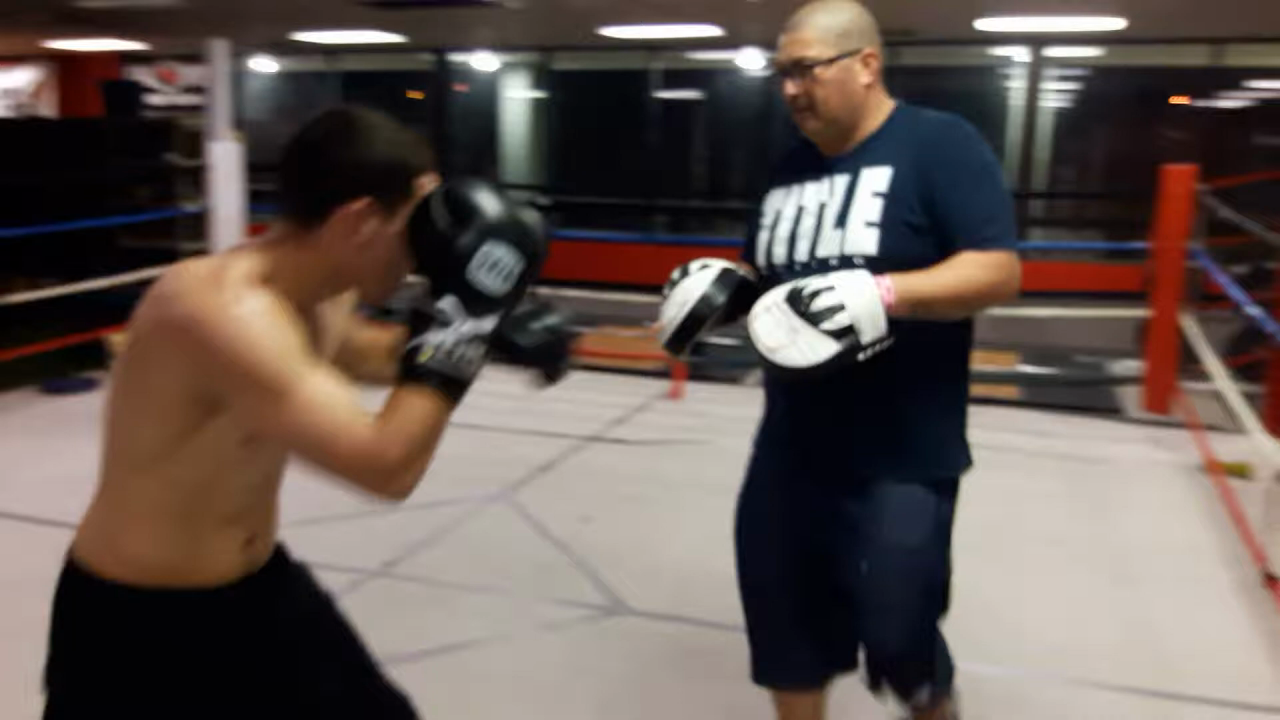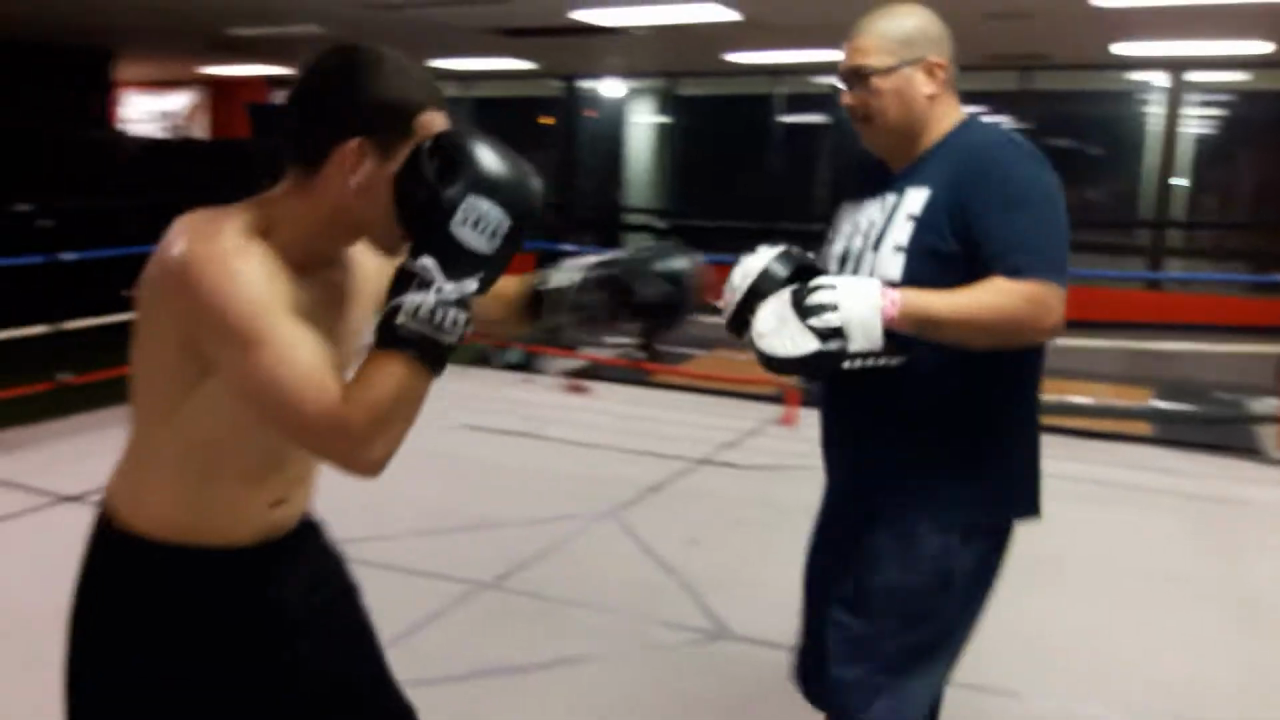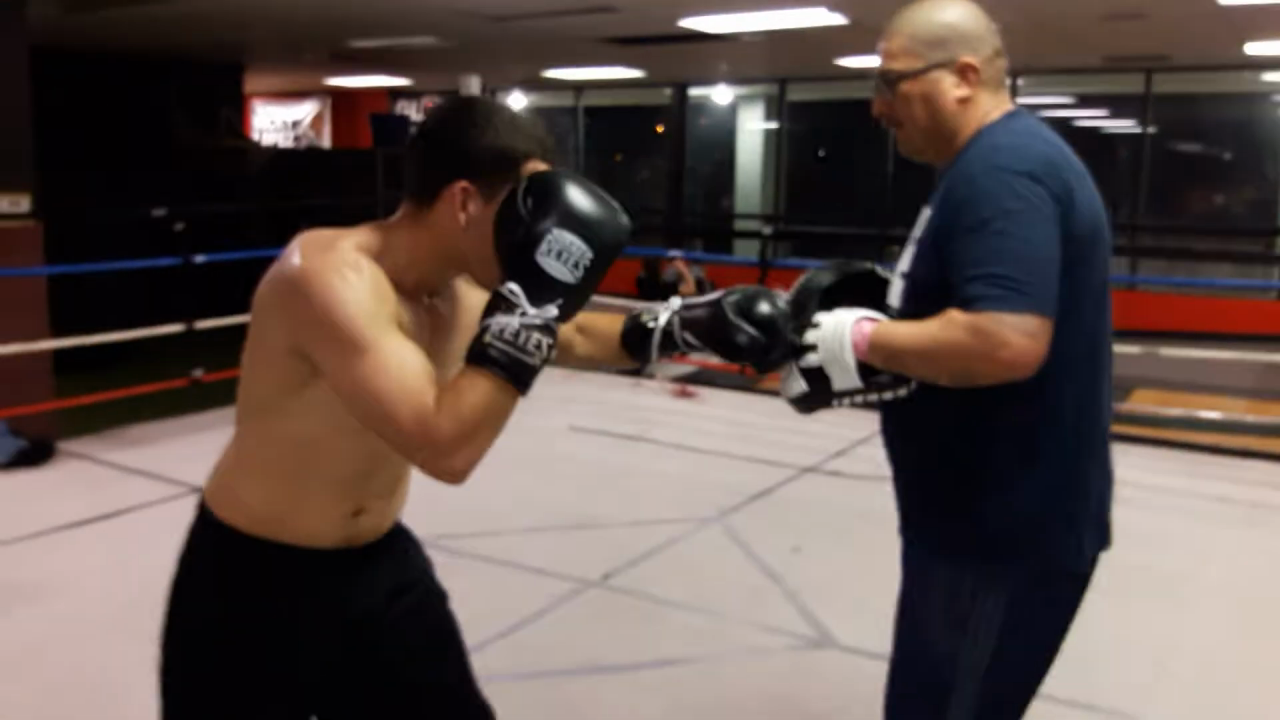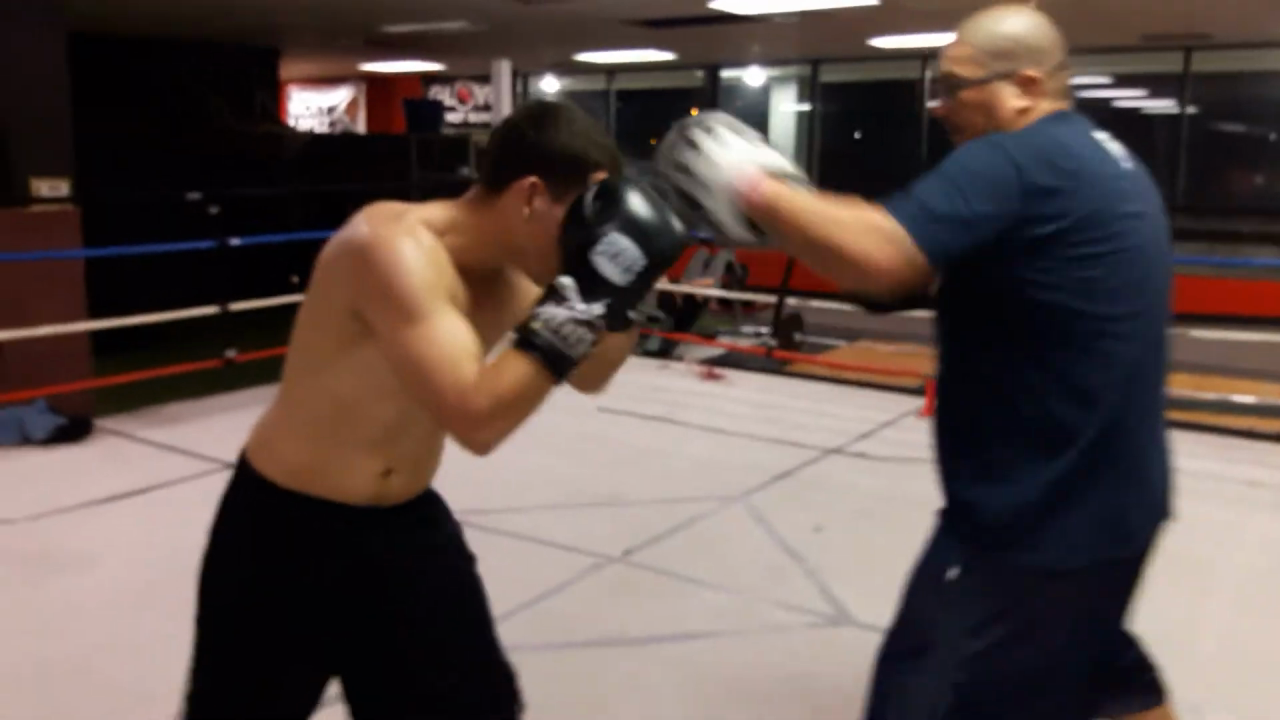
dt=0.3s
person 1, frame 1
left shoulder: (941, 146)
right shoulder: (793, 166)
left elbow: (998, 271)
left wrist: (883, 296)
right wrist: (723, 286)
left hip: (899, 453)
right hip: (791, 442)
left knee: (895, 624)
right knee: (779, 600)
person 1, frame 2
left shoulder: (996, 165)
right shoulder: (879, 180)
left elbow: (1037, 305)
left wrist: (889, 309)
right wrist: (782, 284)
left hip: (946, 490)
right hip: (866, 474)
person 1, frame 3
left shoulder: (998, 172)
right shoulder: (1020, 154)
left elbow: (1003, 344)
left wrist: (866, 341)
right wrist: (890, 301)
left hip: (1007, 519)
right hip: (1019, 504)
person 1, frame 4
left shoulder: (1015, 163)
right shoulder: (1110, 166)
left elbow: (875, 252)
left wrist: (751, 186)
left hip: (1039, 506)
right hip: (1116, 492)
person 2, frame 1
left shoulder: (320, 296)
right shoulder: (220, 312)
left elbow: (353, 353)
right elbow: (388, 467)
left wrist: (477, 326)
right wrist: (463, 304)
left hip: (256, 587)
person 2, frame 2
left shoulder: (363, 251)
right shoulder: (214, 260)
left elbow: (478, 300)
right elbow: (356, 442)
left wrist: (587, 281)
right wrist: (445, 270)
left hip: (290, 560)
right hip: (167, 586)
person 2, frame 3
left shoulder: (467, 283)
right shoulder: (328, 275)
left elbow: (575, 338)
right elbow: (446, 449)
left wrist: (694, 324)
right wrist: (535, 298)
left hip: (377, 562)
right hip: (254, 581)
person 2, frame 4
left shoulder: (508, 269)
right shoulder: (392, 247)
left elbow: (590, 375)
right elbow: (480, 422)
left wrist: (616, 294)
right wrist: (588, 293)
left hip: (403, 523)
right hip: (283, 530)
